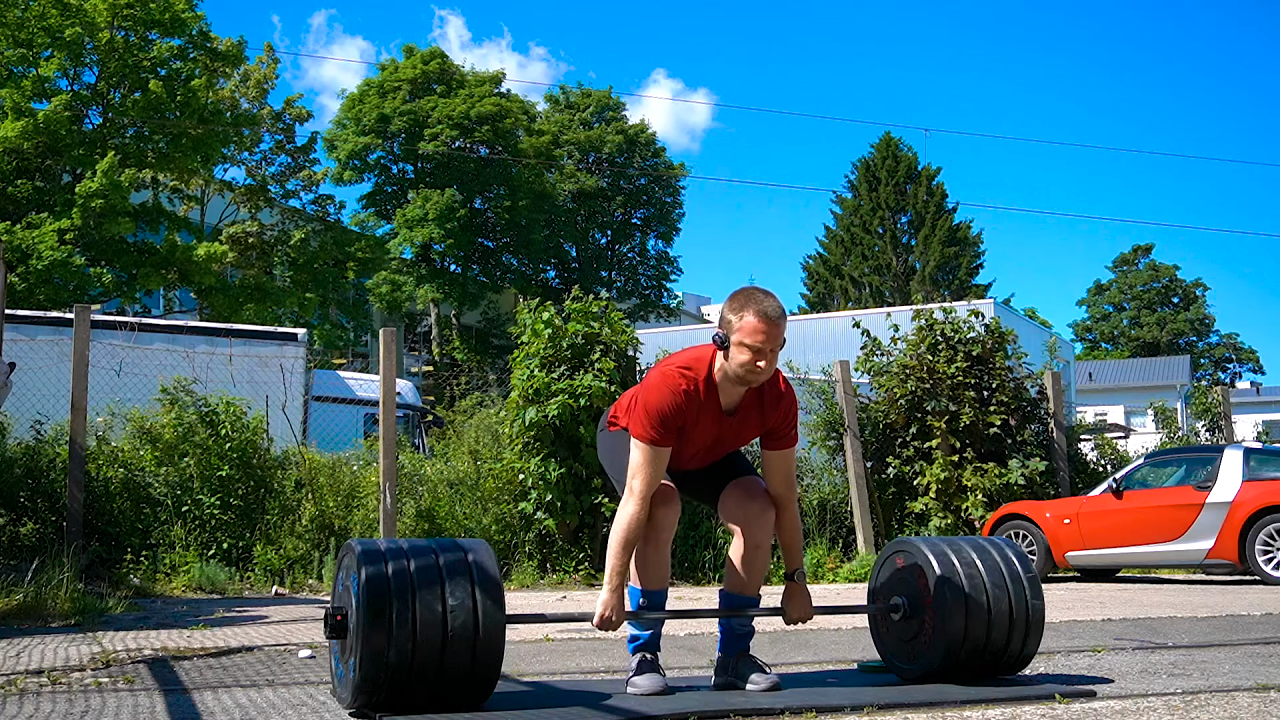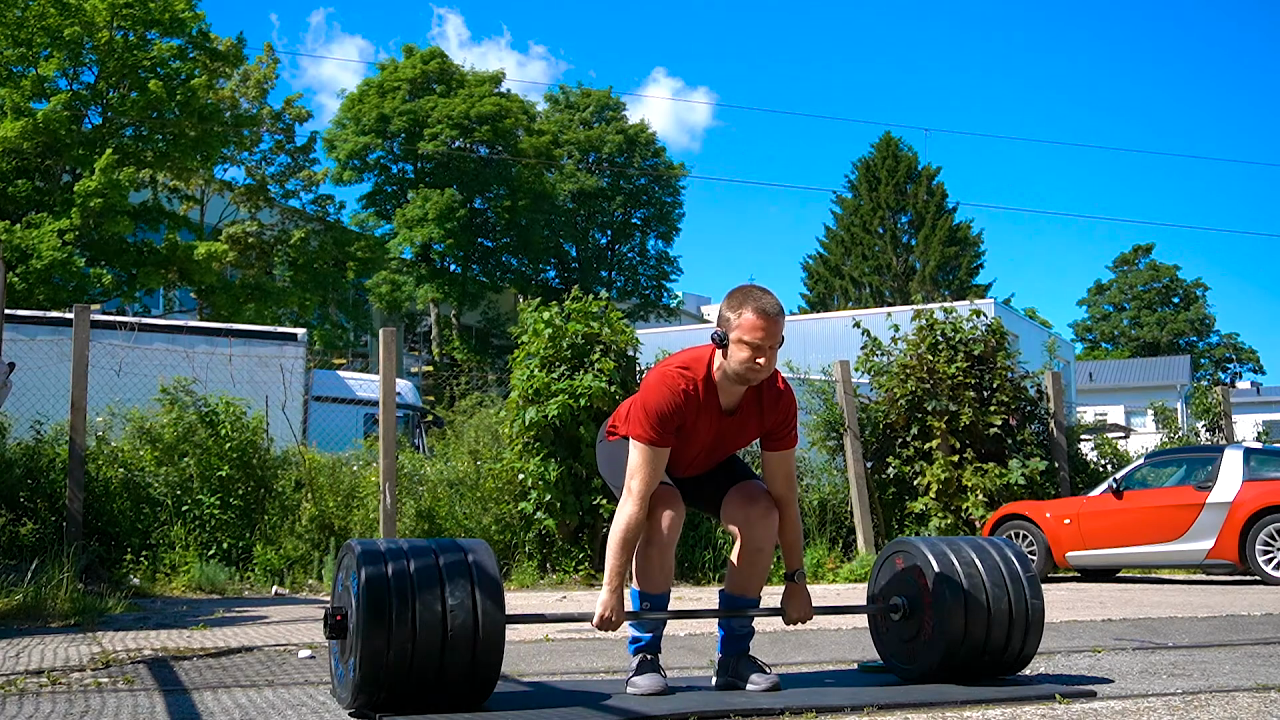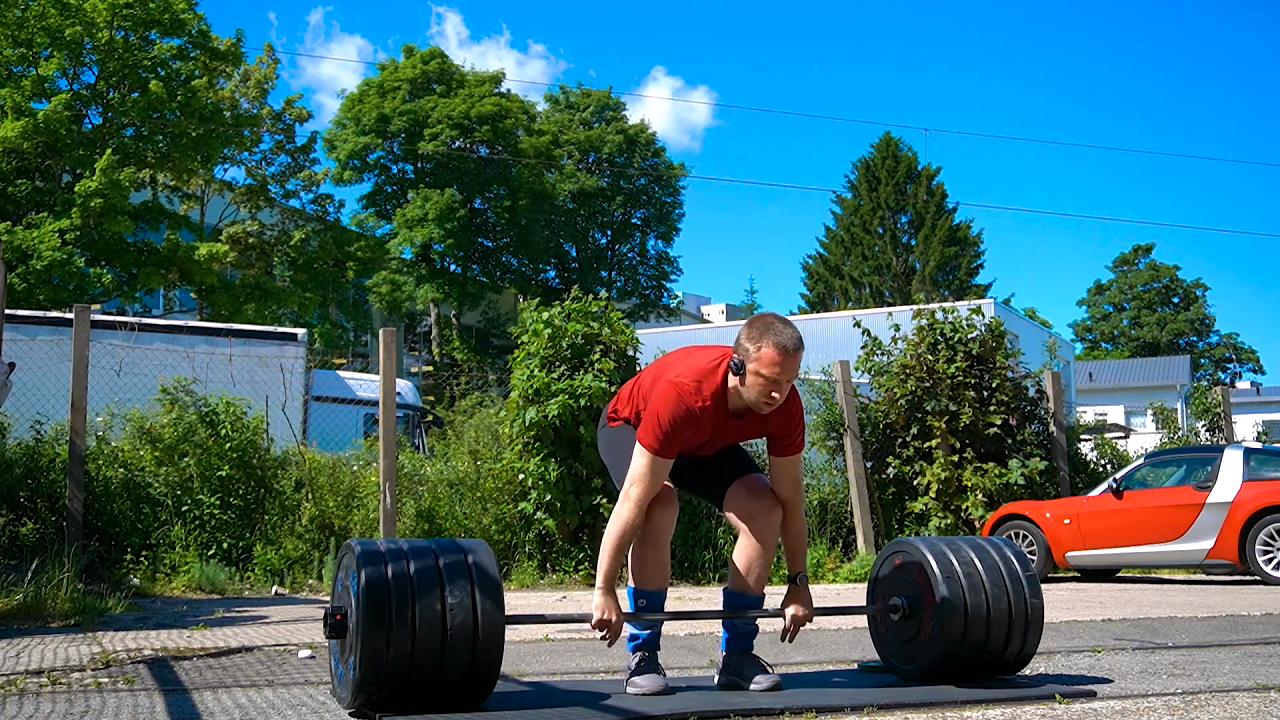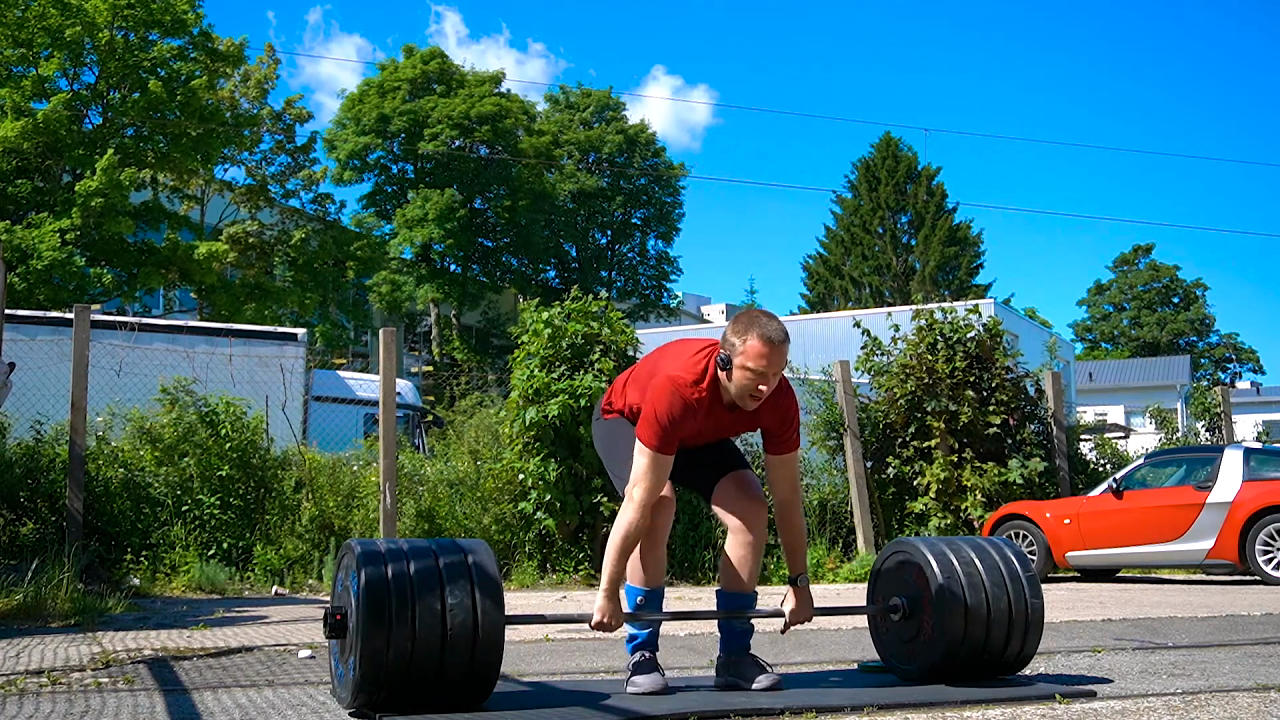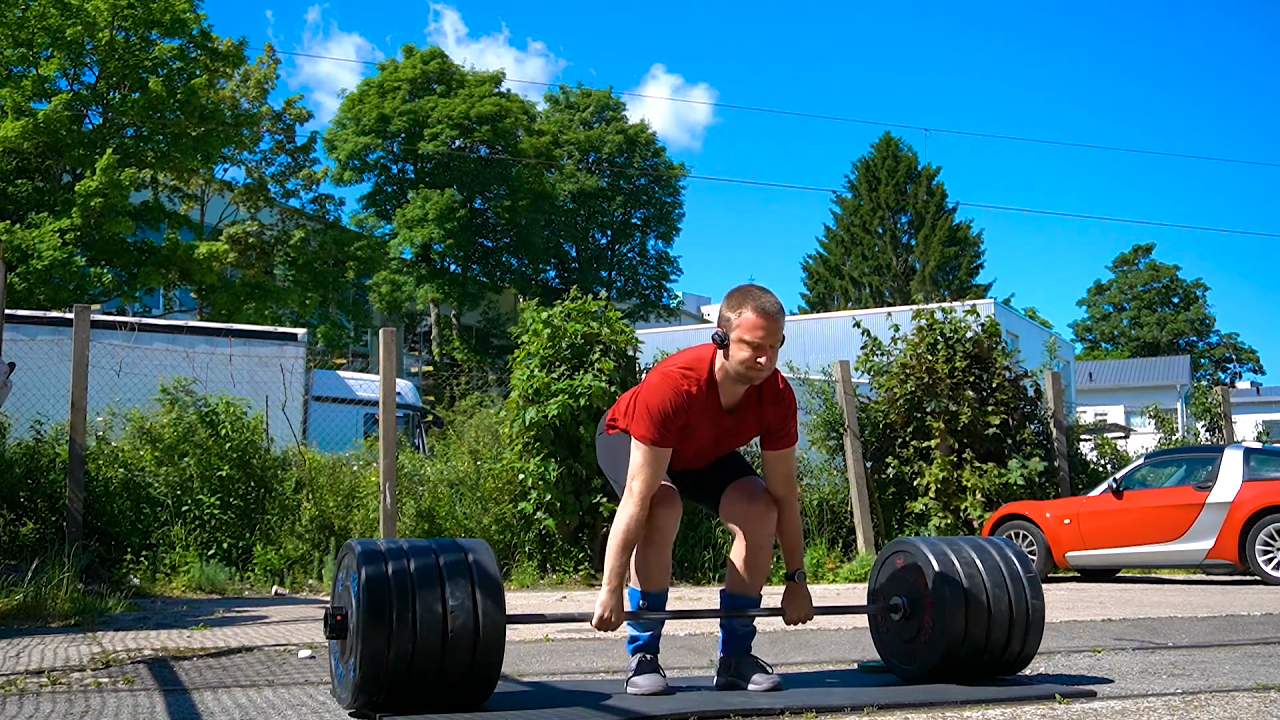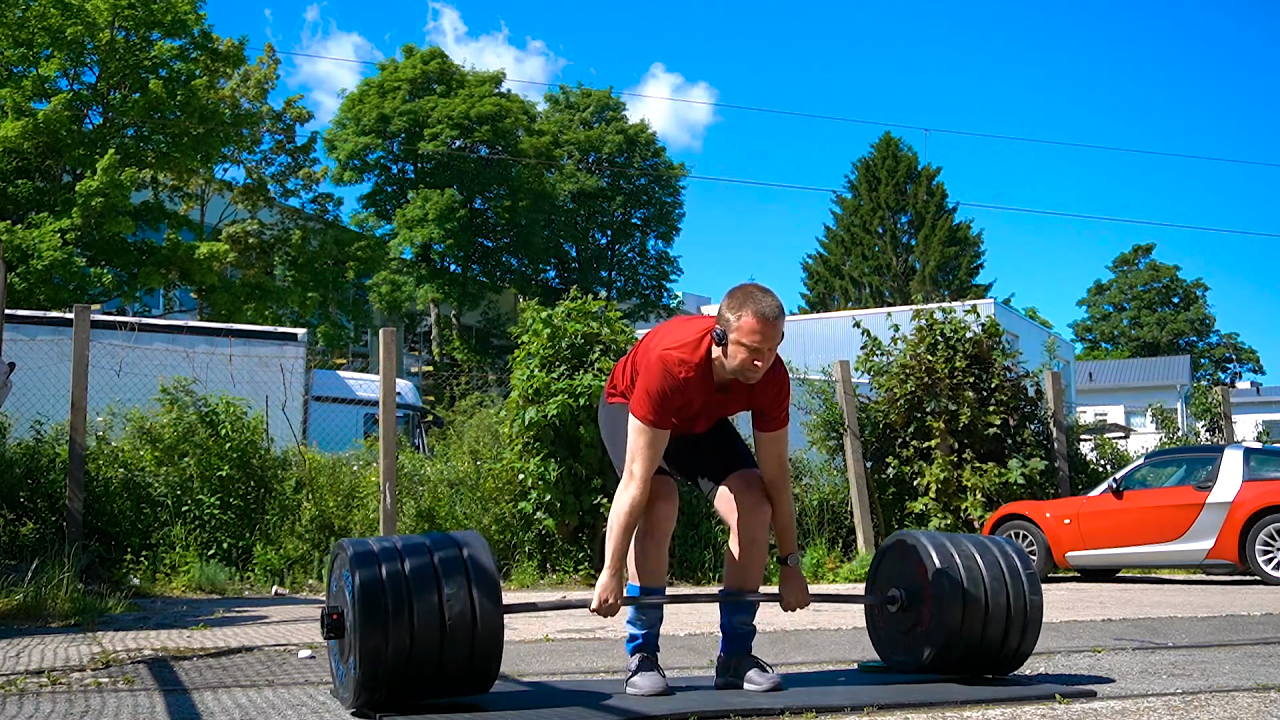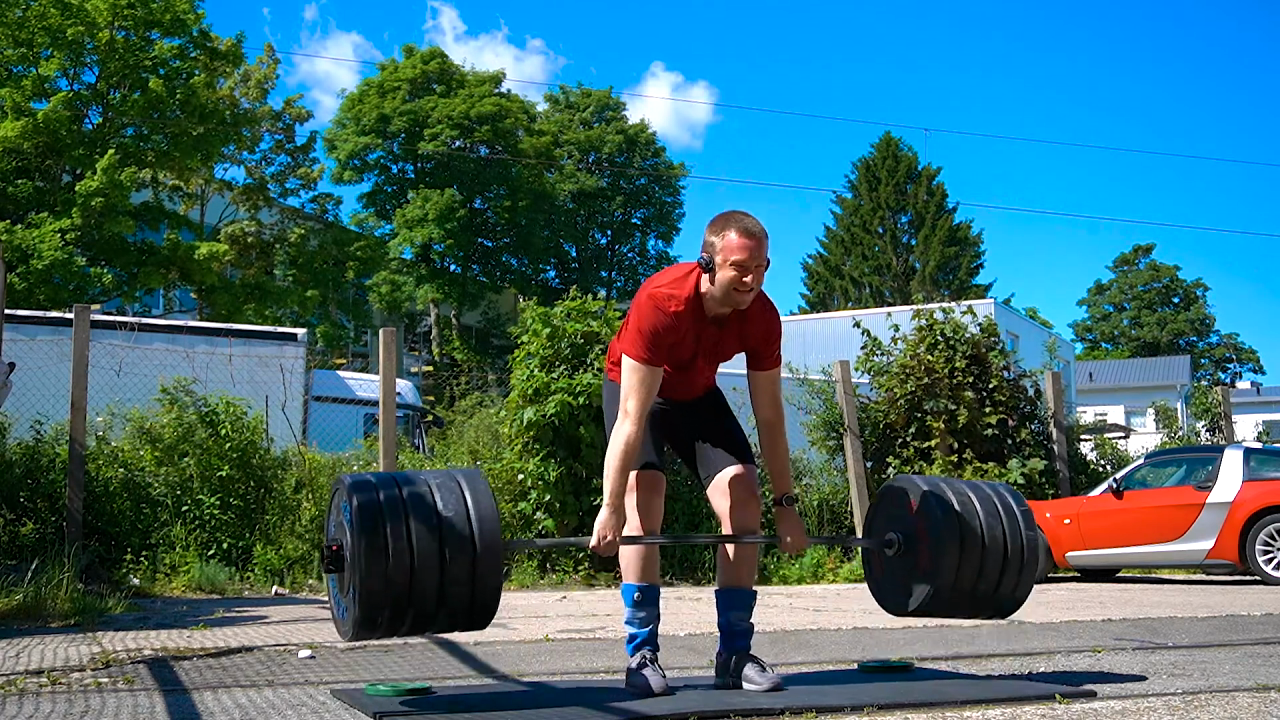
dt=0.7s
person 1, frame 1
left shoulder: (778, 396)
right shoulder: (671, 385)
left elbow: (783, 495)
right elbow: (638, 496)
left wrist: (795, 580)
right wrist: (612, 589)
left hip: (708, 451)
right hip: (628, 436)
left knee: (758, 515)
right knee: (662, 510)
left ankle: (733, 654)
right ankle: (643, 654)
person 1, frame 2
left shoulder: (778, 397)
right shoulder: (670, 386)
left elbow: (784, 495)
right elbow: (635, 497)
left wrist: (796, 581)
right wrist: (611, 591)
left hip: (706, 459)
right hip: (629, 445)
left knee: (761, 516)
right knee: (666, 514)
left ankle: (733, 656)
right ankle: (644, 656)
person 1, frame 3
left shoulder: (785, 405)
right shoulder: (682, 394)
left elbow: (790, 498)
right elbow: (634, 500)
left wrist: (798, 583)
right wrist: (604, 591)
left hip: (707, 441)
right hip: (631, 426)
left knee: (764, 511)
right knee: (660, 507)
left ankle: (736, 654)
right ankle: (641, 653)
person 1, frame 4
left shoulder: (779, 399)
right shoulder: (675, 389)
left elbow: (787, 497)
right elbow: (640, 499)
left wrist: (799, 583)
right wrist: (608, 594)
left hip: (701, 434)
right hip: (625, 417)
left knee: (750, 509)
right knee: (659, 505)
left ankle: (734, 654)
right ankle: (641, 654)
person 1, frame 5
left shoulder: (777, 396)
right shoulder: (672, 384)
left elbow: (784, 494)
right elbow: (638, 497)
left wrist: (796, 580)
right wrist: (611, 589)
left hip: (705, 453)
right hip: (628, 438)
left knee: (760, 515)
right knee: (663, 509)
left ankle: (735, 655)
right ankle: (643, 654)
person 1, frame 6
left shoulder: (772, 377)
right shoulder: (669, 365)
left elbow: (776, 476)
right elbow: (637, 481)
left wrist: (790, 564)
right wrist: (611, 572)
left hip: (703, 419)
right hip: (629, 406)
left knee: (753, 509)
right knee: (659, 505)
left ankle: (736, 654)
right ankle: (642, 655)
person 1, frame 7
left shoulder: (762, 316)
right shoulder: (661, 303)
left elbow: (770, 417)
right elbow: (633, 418)
left wrist: (787, 505)
right wrist: (610, 508)
left hip: (698, 394)
right hip: (634, 385)
left knee: (744, 501)
right knee: (645, 498)
left ankle: (735, 653)
right ankle: (641, 654)
